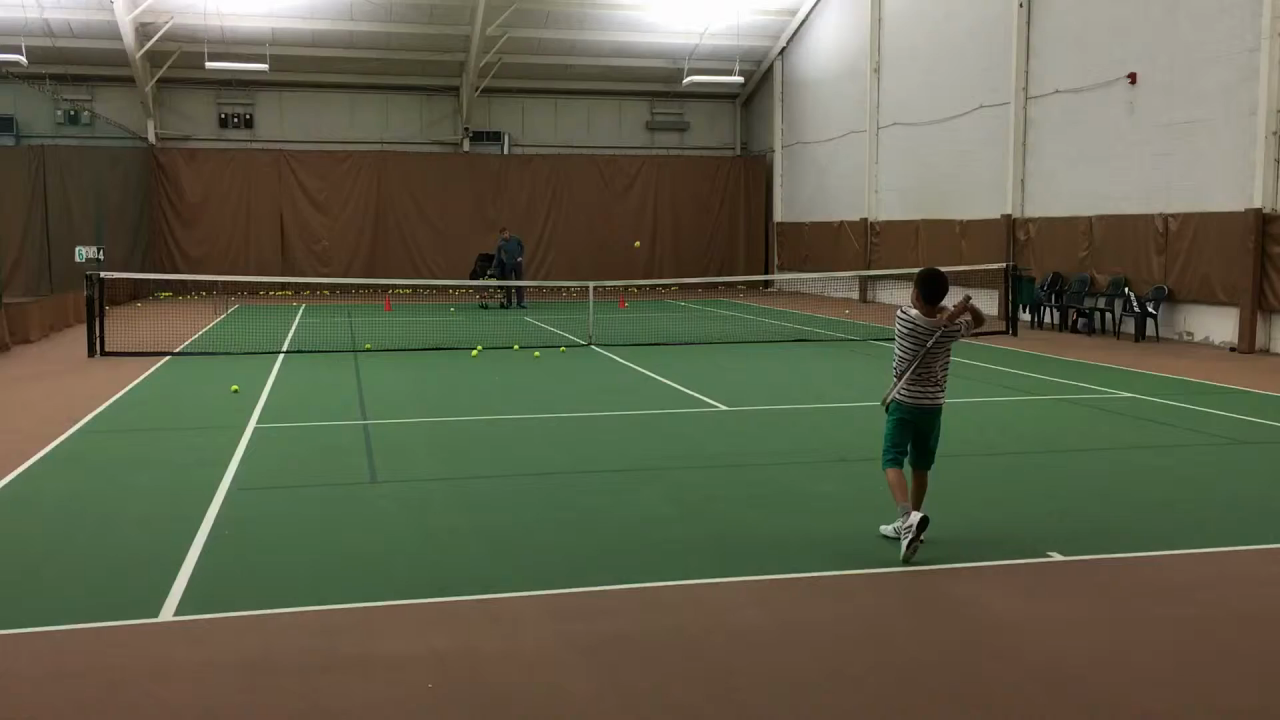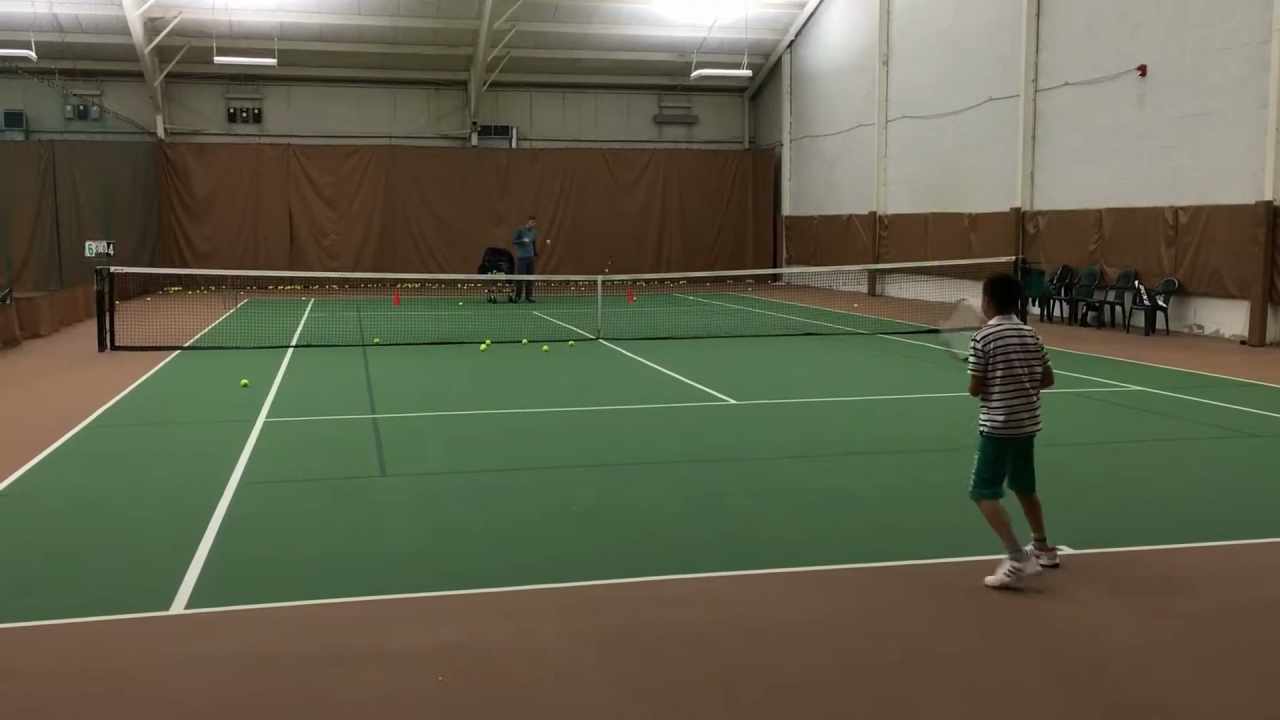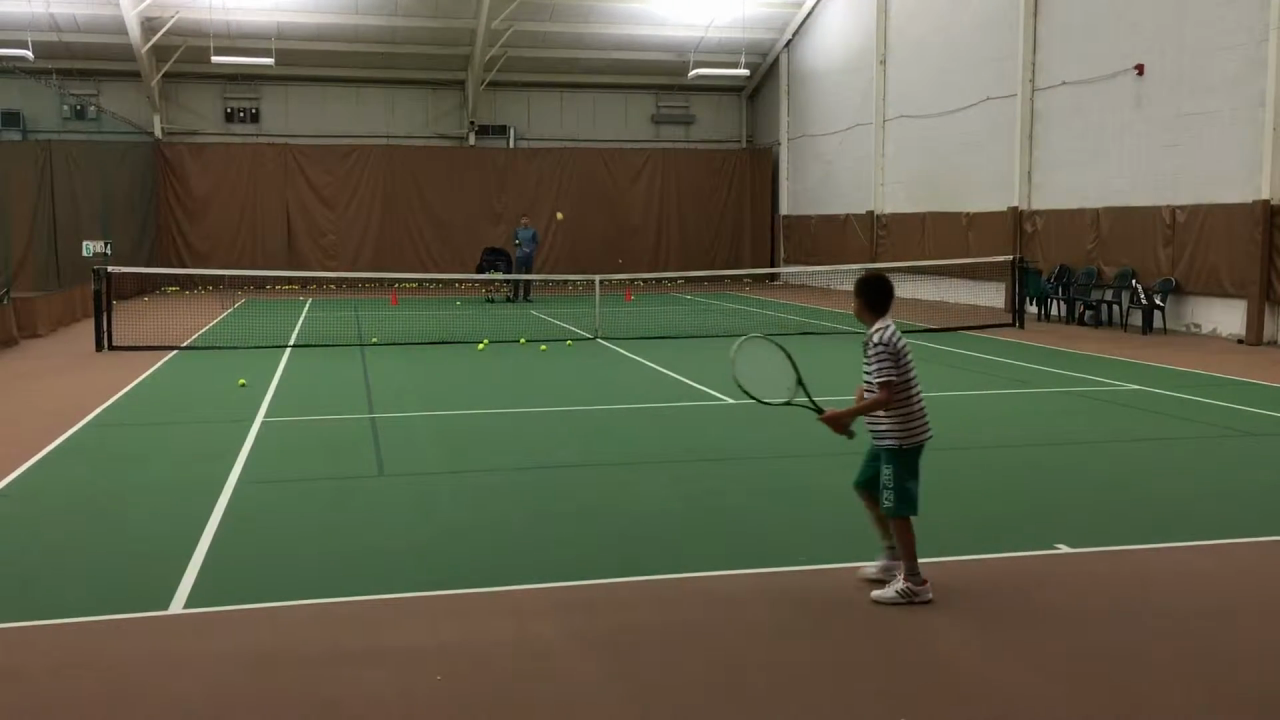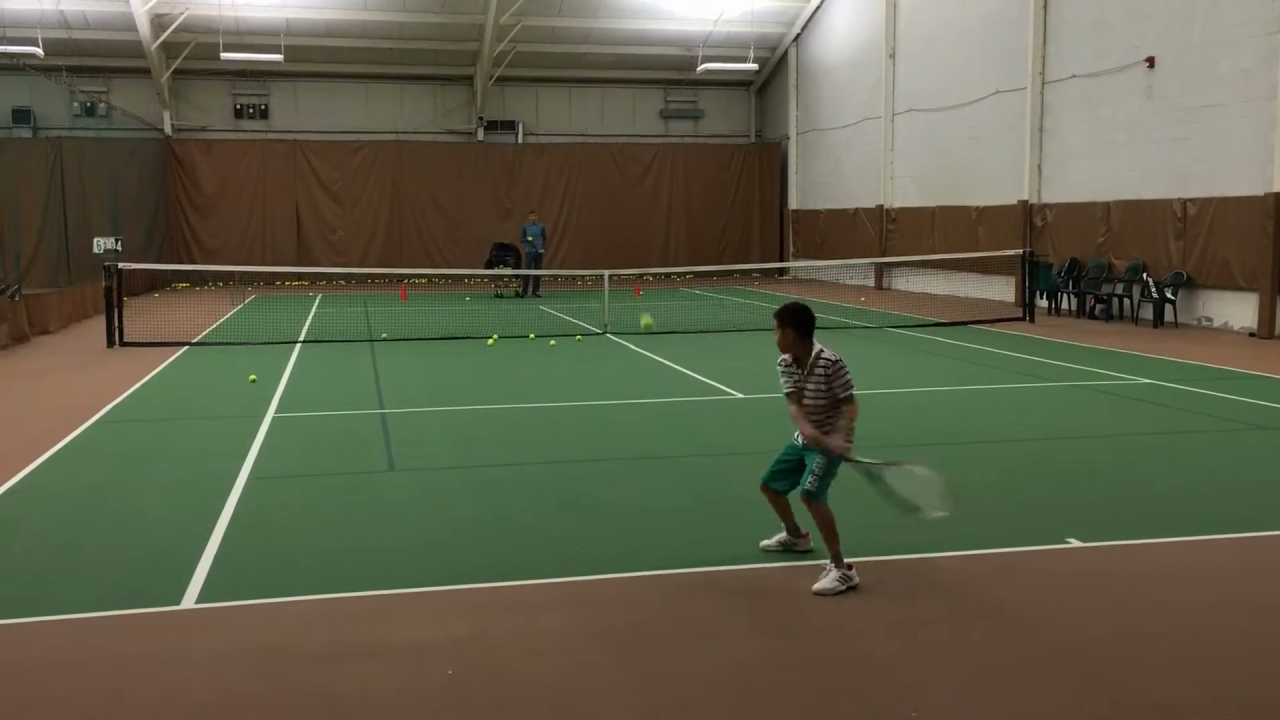
dt=1s
person 1, frame 1
left shoulder: (903, 316)
right shoulder: (950, 328)
right elbow: (979, 322)
left wrist: (948, 312)
right wrist: (967, 307)
left hip: (904, 403)
right hip: (933, 405)
left knee: (892, 462)
right knee: (921, 467)
left ankle: (908, 516)
right ankle: (909, 520)
person 1, frame 2
left shoulder: (983, 337)
right shoulder: (1030, 334)
left elbow: (975, 388)
right elbow: (1048, 380)
left hip: (998, 427)
right hip: (1028, 422)
left knee: (984, 494)
right knee: (1024, 487)
left ankle: (1020, 560)
right ankle: (1042, 548)
person 1, frame 3
left shoulder: (880, 341)
right shoulder: (882, 334)
left elbow: (887, 397)
right elbow: (872, 386)
left wrist: (843, 414)
right wrist: (848, 416)
left hip: (901, 436)
right hip: (889, 435)
left knee: (897, 507)
right knee: (866, 489)
left ankle: (915, 583)
right ankle: (893, 556)
person 1, frame 4
left shoulder: (831, 360)
right shoulder: (786, 363)
left elbow: (850, 404)
right elbow: (795, 407)
left wrist: (841, 439)
right wrist: (815, 435)
left hip: (829, 441)
right hip: (805, 438)
left knee: (811, 495)
right knee: (770, 485)
left ankle: (841, 569)
right ankle: (795, 535)
